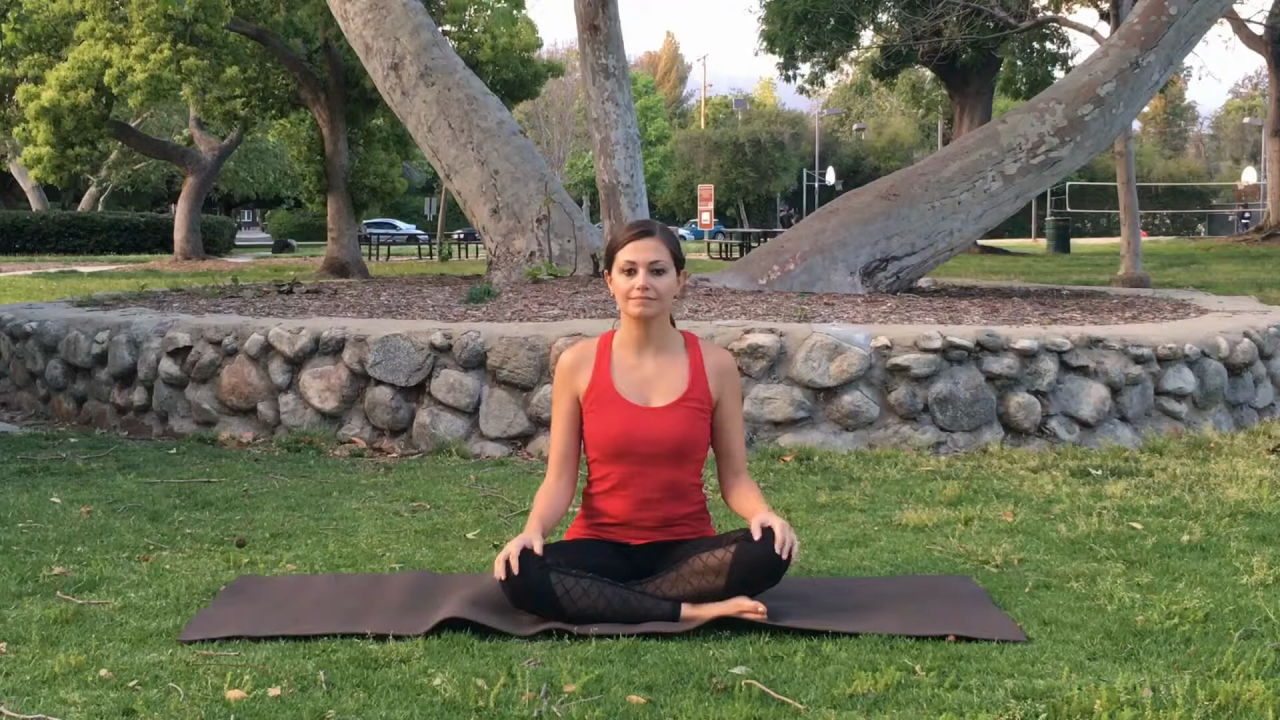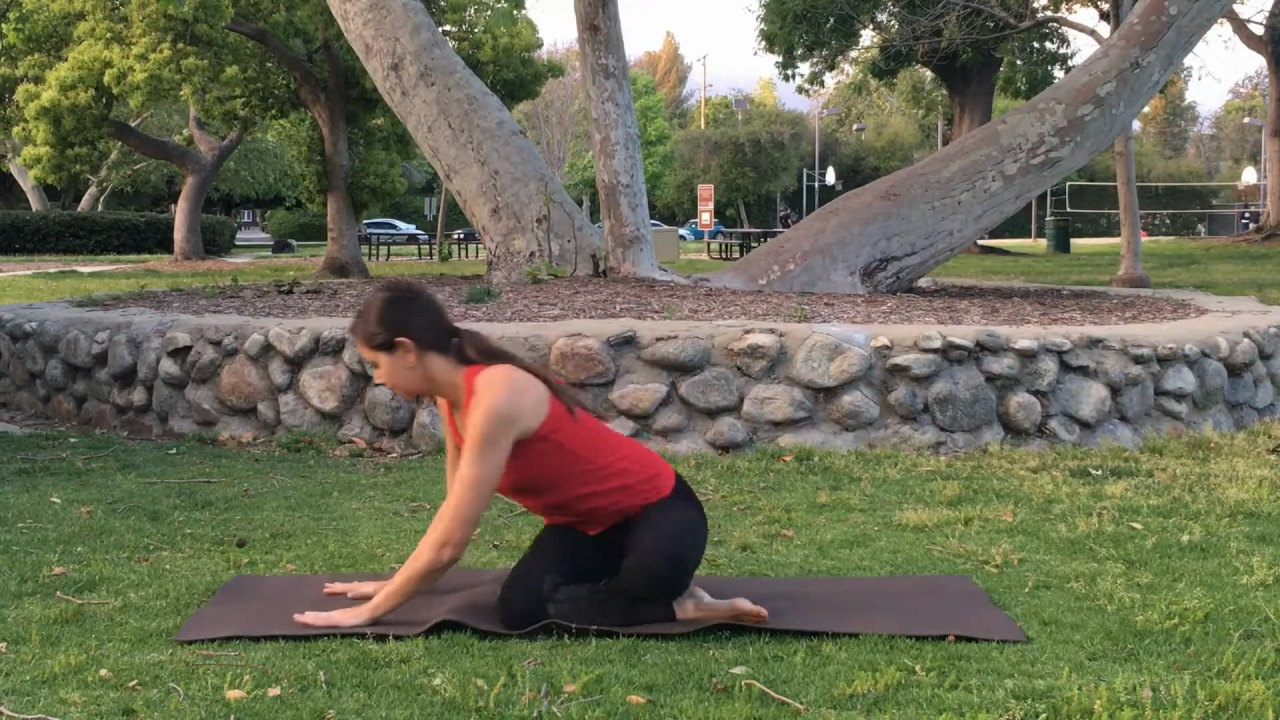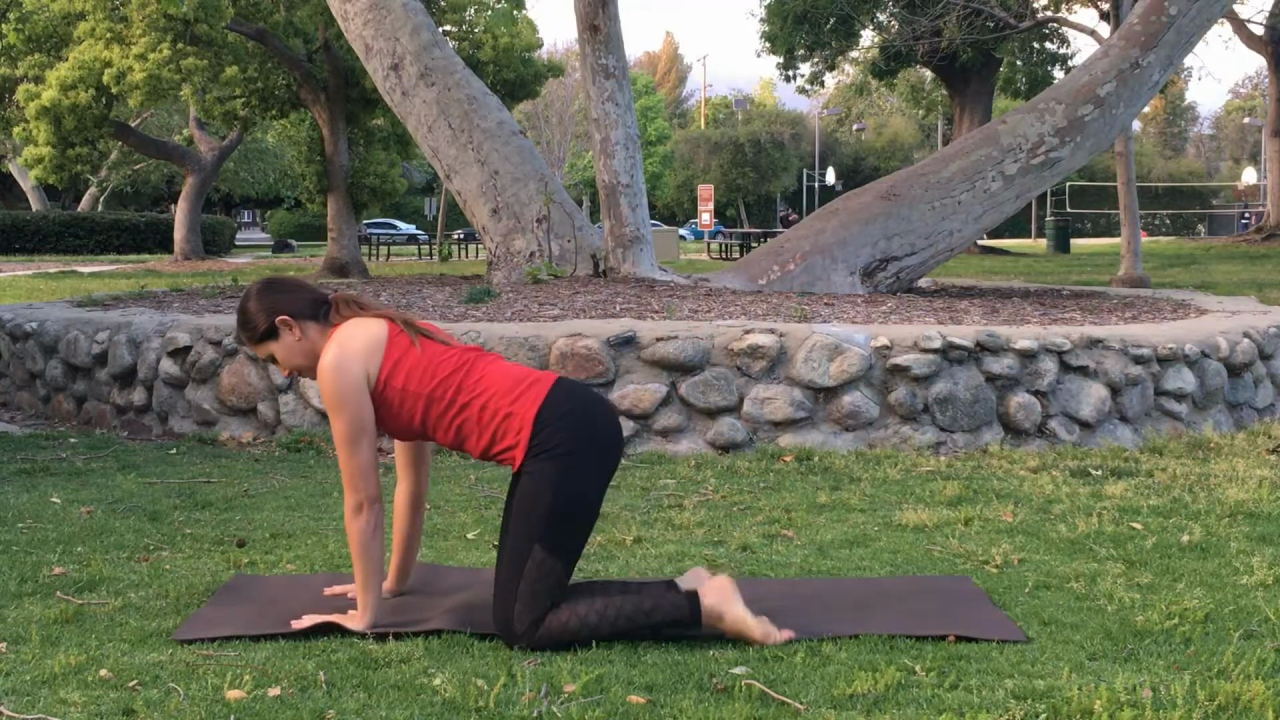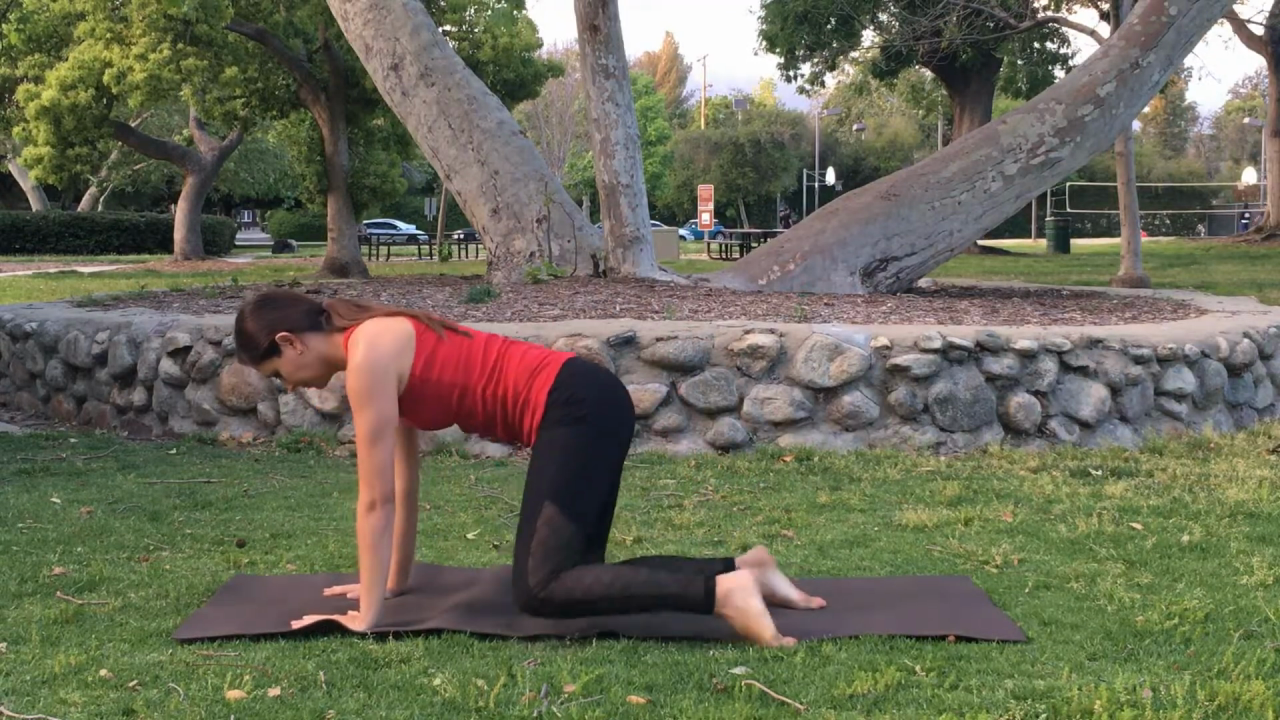
dt=1s
person 1, frame 1
left shoulder: (714, 365)
right shoulder: (576, 363)
left elbow: (732, 477)
right elbow: (559, 475)
left wrist: (761, 513)
right wrist: (533, 530)
left hip: (682, 546)
right hip: (603, 544)
left knee: (768, 551)
right knee: (521, 576)
left ankle: (603, 599)
right ankle: (680, 610)
person 1, frame 2
left shoulder: (496, 396)
right shoulder: (454, 396)
left elbow: (449, 542)
right elbow: (453, 516)
left wrist: (372, 610)
right wrist: (395, 584)
left hip: (654, 504)
right hip: (584, 520)
left knee: (656, 571)
right knee: (519, 608)
right ankle: (676, 608)
person 1, frame 3
left shoulder: (339, 359)
right shoulder: (384, 340)
left elbow: (363, 501)
right elbow: (411, 482)
left wrist: (365, 612)
right wrist: (393, 581)
left hip: (563, 433)
right hip: (570, 419)
left knee: (525, 628)
right knee: (525, 604)
left ankle: (704, 605)
right ankle: (683, 592)
person 1, frame 4
left shoulder: (368, 355)
right shoulder: (381, 344)
left elbow: (377, 496)
right elbow: (402, 481)
left wrist: (368, 613)
right wrist: (393, 578)
left hip: (578, 407)
right hip: (587, 403)
left knee: (540, 589)
right knee: (574, 576)
left ankle: (725, 588)
right ankle: (742, 566)
